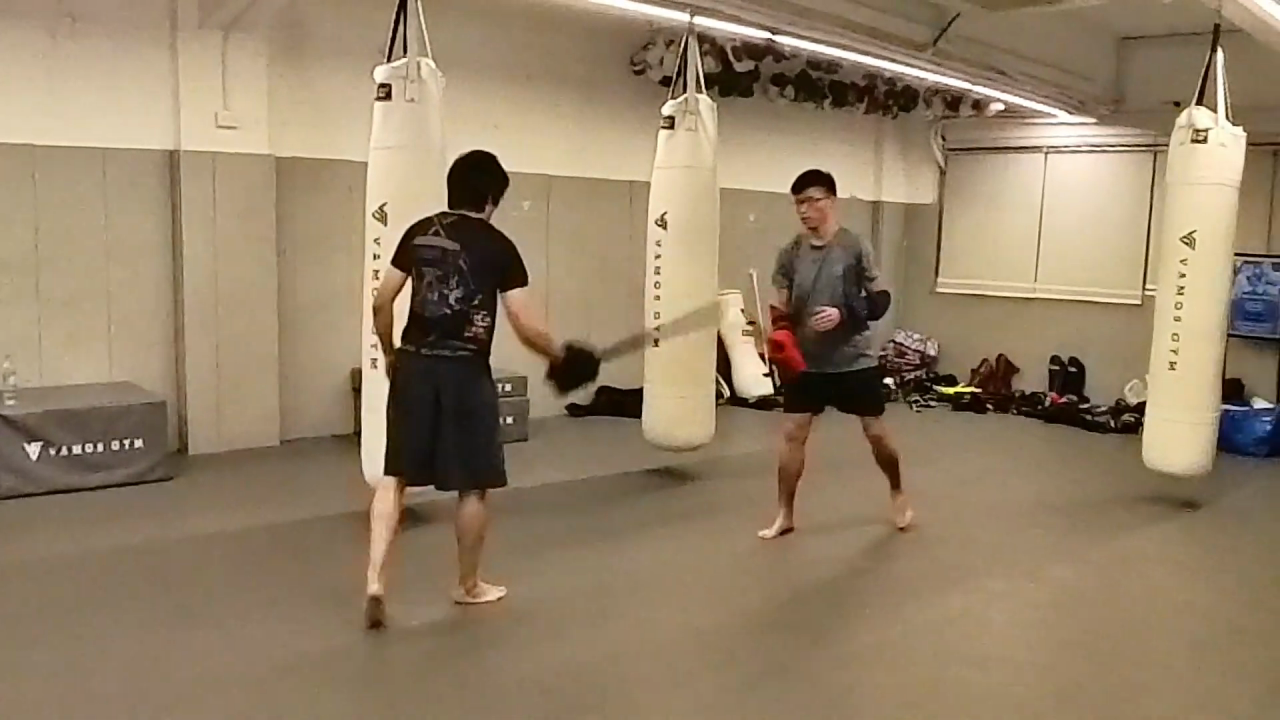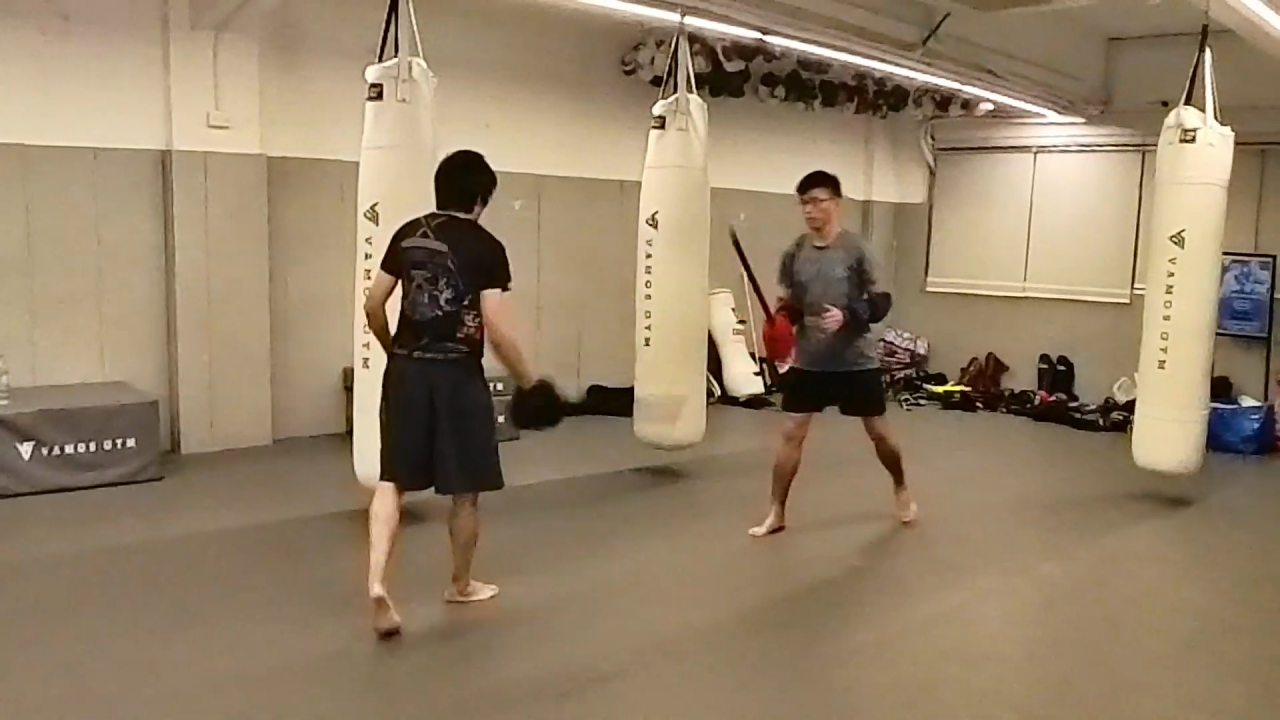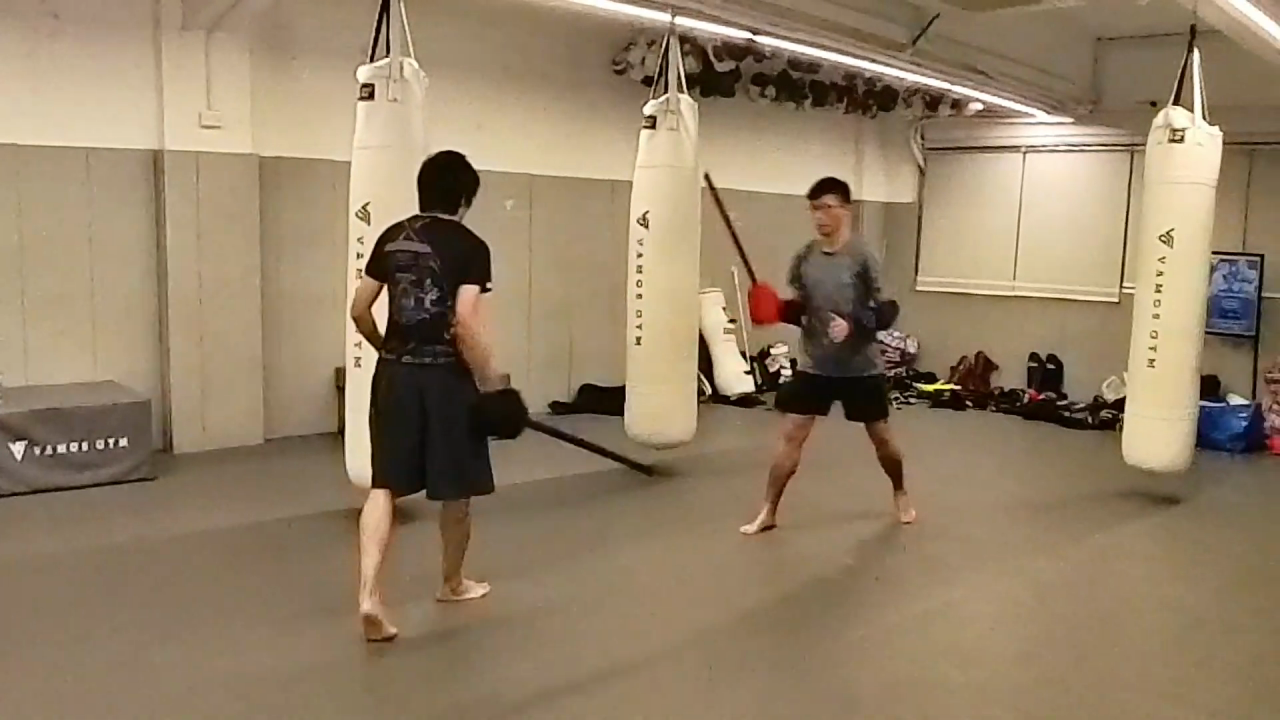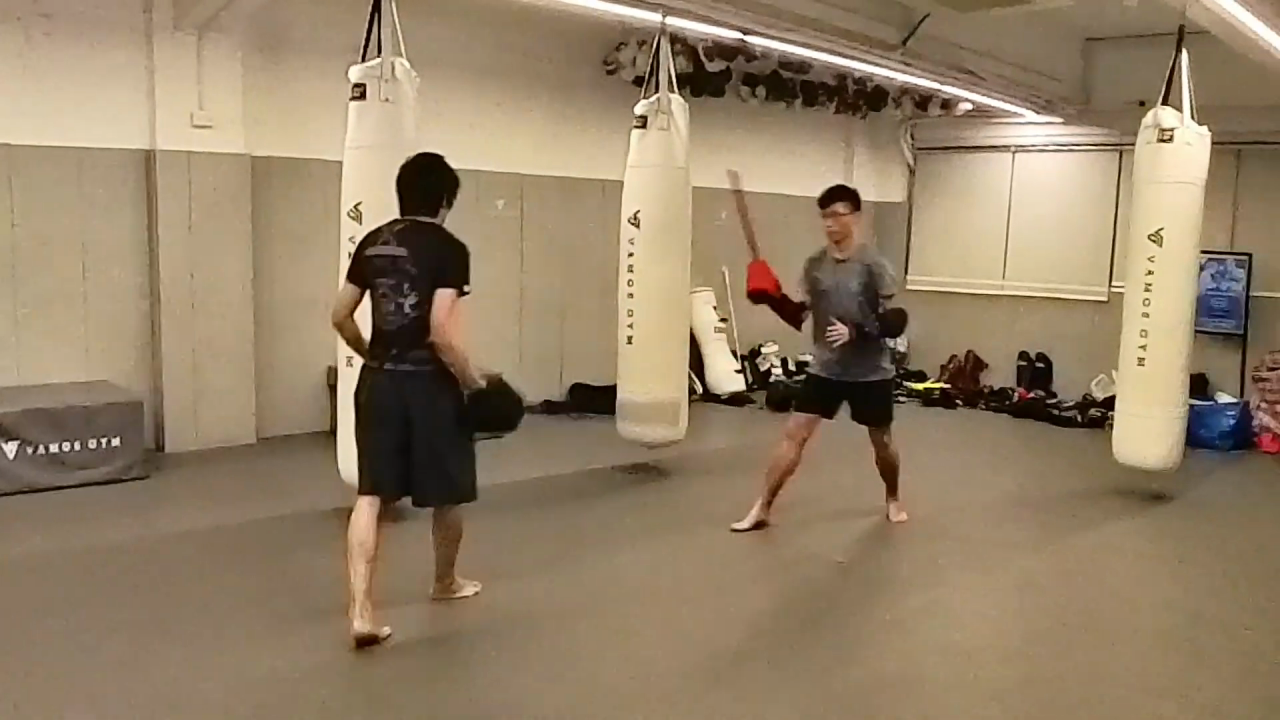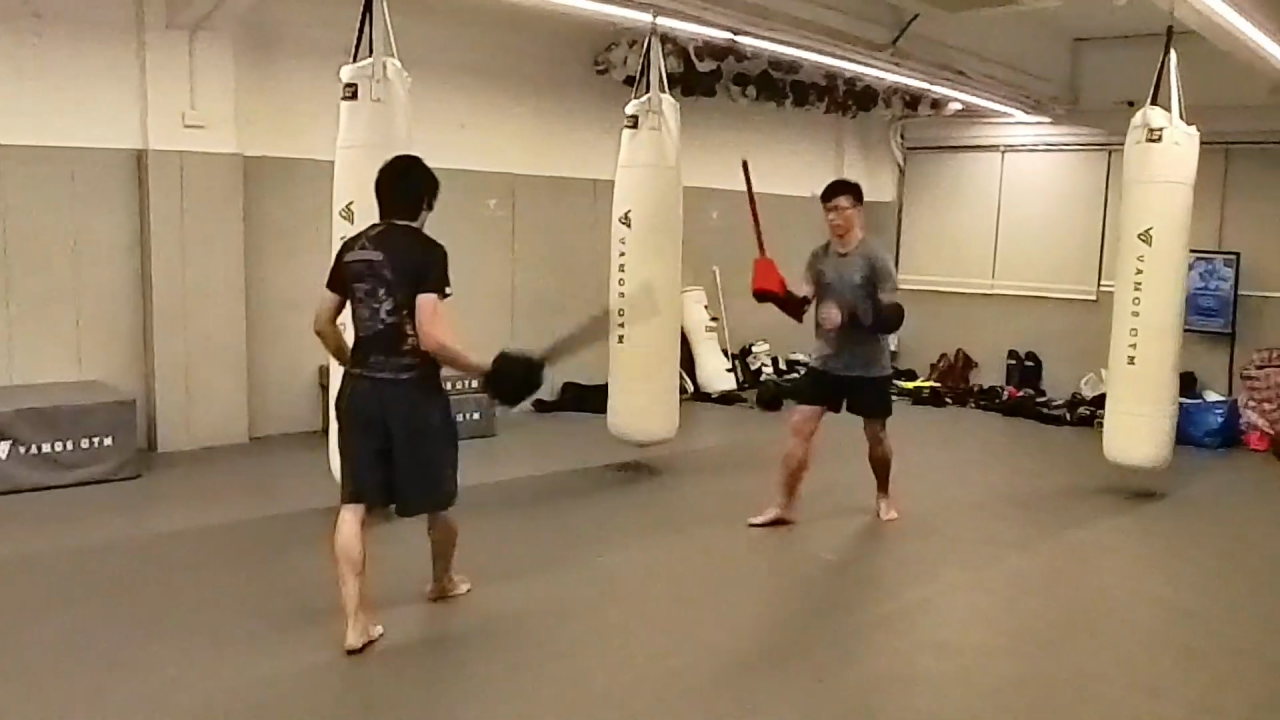
dt=0.1s
person 1, frame 1
left shoulder: (419, 233)
right shoulder: (498, 247)
left elbow: (382, 302)
right elbow: (527, 326)
left wrist: (391, 354)
right wrist: (559, 357)
left hip: (414, 366)
right hip: (465, 373)
left knee: (396, 474)
right knee: (472, 485)
left ankle: (375, 577)
right ankle: (469, 584)
person 1, frame 2
left shoulder: (408, 235)
right shoulder: (486, 247)
left elbow: (373, 305)
right elbow: (498, 331)
right wrist: (526, 381)
left hip: (406, 370)
right hip: (458, 375)
left knee: (392, 480)
right knee: (466, 488)
left ankle: (376, 581)
right ankle: (461, 584)
person 1, frame 3
left shoulder: (392, 238)
right shoulder: (470, 247)
left elbow: (360, 309)
right elbow: (467, 327)
right wrist: (491, 386)
left hip: (394, 375)
right hip: (446, 377)
left knee: (384, 487)
right knee: (458, 489)
left ankle: (370, 596)
right ankle: (453, 582)
person 1, frame 4
left shoulder: (372, 244)
right shoulder: (449, 249)
left elbow: (341, 317)
right elbow: (443, 331)
right wrist: (476, 384)
left hip: (378, 383)
right hip: (430, 384)
left knee: (371, 494)
right knee: (446, 494)
left ankle: (361, 611)
right ankle: (445, 583)
person 1, frame 5
left shoulder: (352, 249)
right shoulder: (427, 252)
left elbow: (323, 324)
right elbow: (430, 337)
right wrist: (483, 368)
left hip: (360, 389)
right hip: (414, 390)
left knee: (354, 504)
right knee: (439, 496)
left ankle: (355, 622)
right ankle: (443, 581)
person 2, frame 1
left shoulder: (854, 247)
right shoulder: (790, 253)
left elbow: (879, 299)
right elbow: (783, 308)
left wrist: (845, 314)
left hip: (854, 360)
right hip: (807, 361)
left knee: (876, 433)
right knee: (793, 435)
left ankle: (898, 494)
right ankle: (785, 515)
person 2, frame 2
left shoulder: (856, 250)
right shoulder: (794, 254)
right elbow: (785, 305)
left wrist: (848, 316)
left hip: (856, 361)
right hip: (808, 362)
left knee: (878, 433)
right knee: (791, 434)
left ankle: (901, 490)
right ankle: (776, 513)
person 2, frame 3
left shoulder: (865, 257)
right shoulder: (805, 258)
left elbow: (889, 311)
right elbow: (797, 309)
left wrist: (855, 326)
right wrist: (774, 307)
left hip: (863, 367)
right hip: (816, 366)
left knee: (881, 437)
right knee: (792, 436)
left ankle: (901, 495)
right ankle: (767, 512)
person 2, frame 4
left shoulder: (874, 264)
right shoulder: (815, 264)
right elbow: (801, 312)
left wrist: (856, 332)
left hip: (870, 372)
right hip: (825, 369)
left knee: (881, 441)
right knee: (794, 435)
left ankle: (893, 499)
right ankle: (761, 509)
person 2, frame 5
left shoulder: (876, 259)
right shoulder: (819, 256)
left elbow: (893, 316)
right elbow: (801, 303)
left wrist: (848, 318)
left hip: (869, 365)
right hip: (826, 361)
left knee: (875, 435)
right knee: (800, 427)
left ankle: (883, 496)
right ankle: (783, 506)
